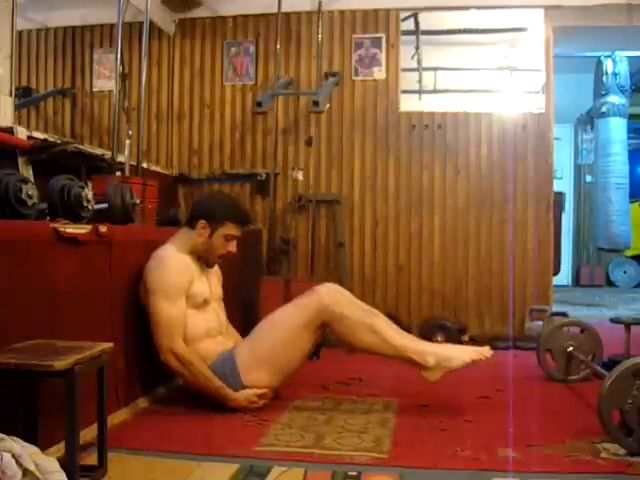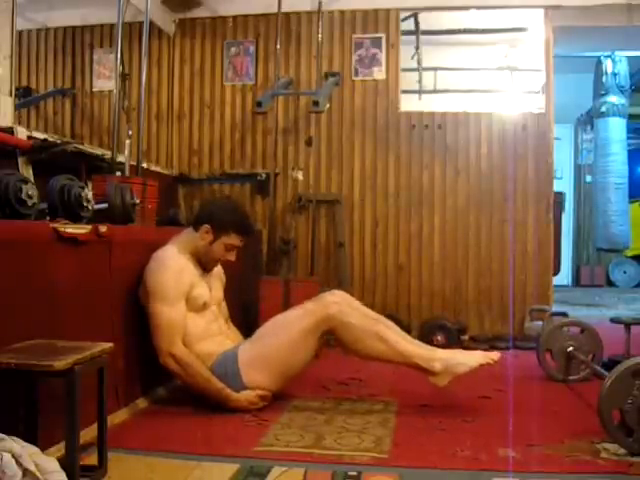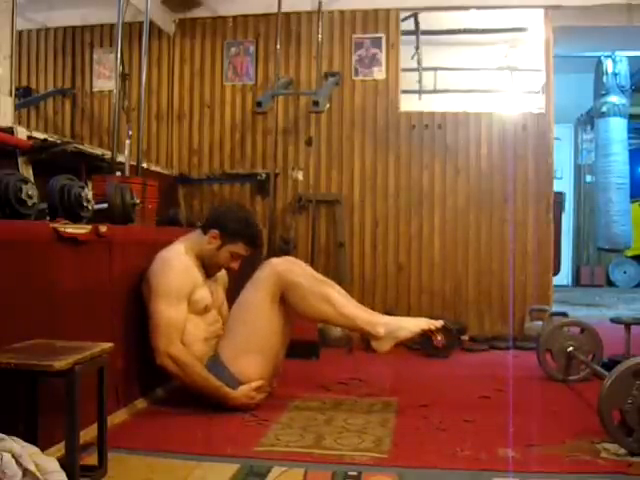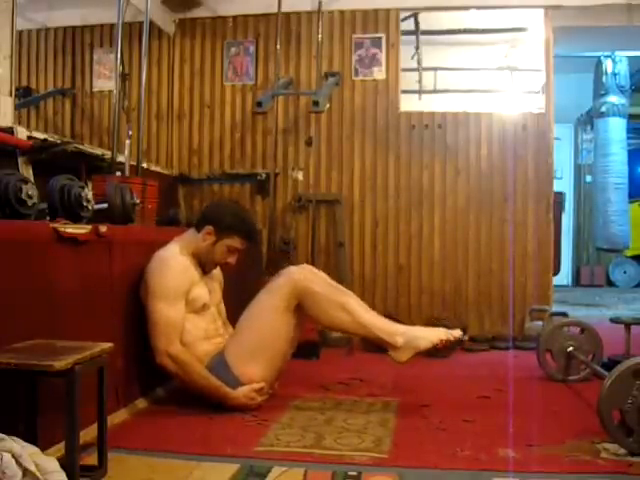
dt=1s
person 1, frame 1
left shoulder: (207, 265)
right shoulder: (168, 265)
right elbow: (171, 351)
left wrist: (257, 356)
right wrist: (229, 396)
left hip: (234, 363)
right hip: (224, 375)
left knee: (327, 298)
right knee: (324, 299)
left ankle: (425, 353)
right ankle: (429, 356)
person 1, frame 2
left shoulder: (210, 266)
right shoulder: (168, 267)
right elbow: (170, 353)
left wrist: (257, 356)
right wrist: (229, 397)
left hip: (236, 363)
right hip: (225, 375)
left knee: (333, 302)
right knee: (329, 307)
left ankle: (431, 358)
right ankle: (435, 362)
person 1, frame 3
left shoulder: (212, 268)
right shoulder: (173, 266)
right elbow: (166, 353)
left wrist: (264, 364)
right wrist: (227, 396)
left hip: (230, 368)
right hip: (220, 377)
left knee: (289, 270)
right knee: (277, 271)
left ankle: (377, 326)
right ankle: (379, 329)
person 1, frame 4
left shoulder: (208, 268)
right shoulder: (169, 266)
right elbow: (166, 352)
left wrist: (260, 359)
right wrist: (227, 396)
left hip: (231, 365)
right hip: (222, 376)
left knee: (305, 277)
right knee: (295, 279)
left ankle: (396, 335)
right ankle: (398, 338)
